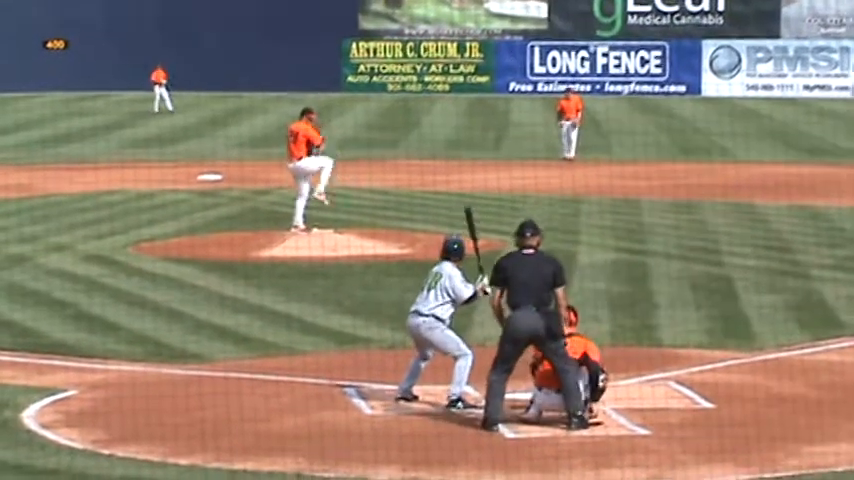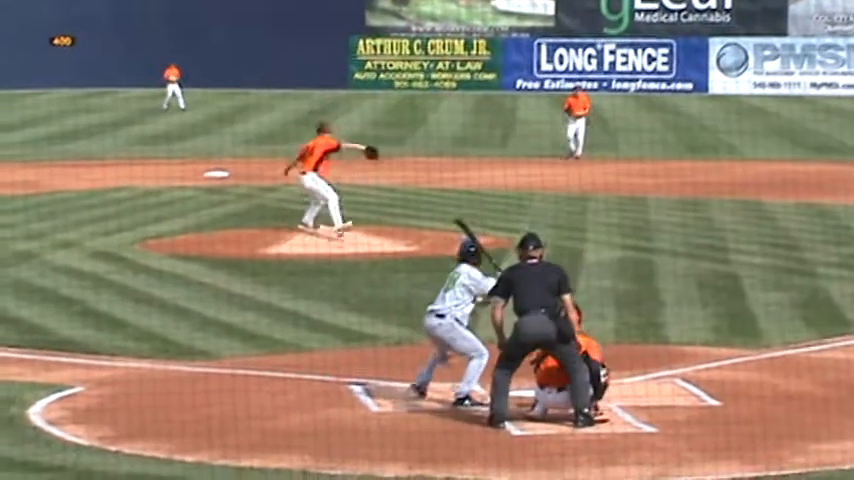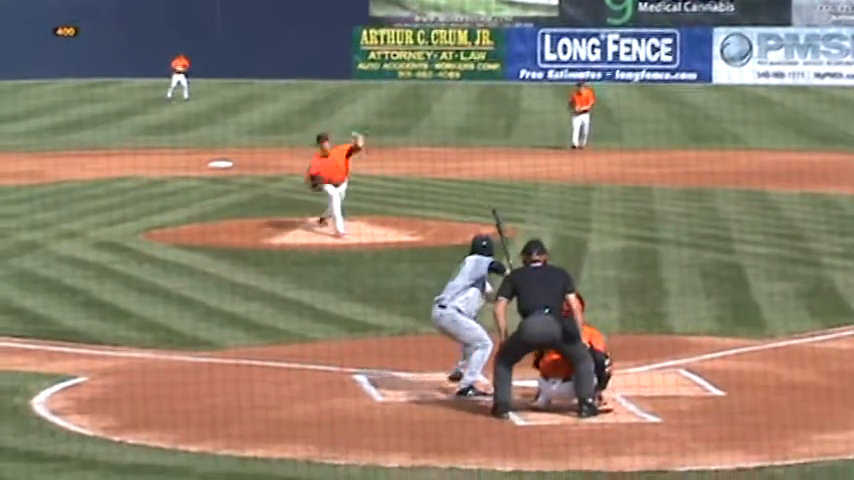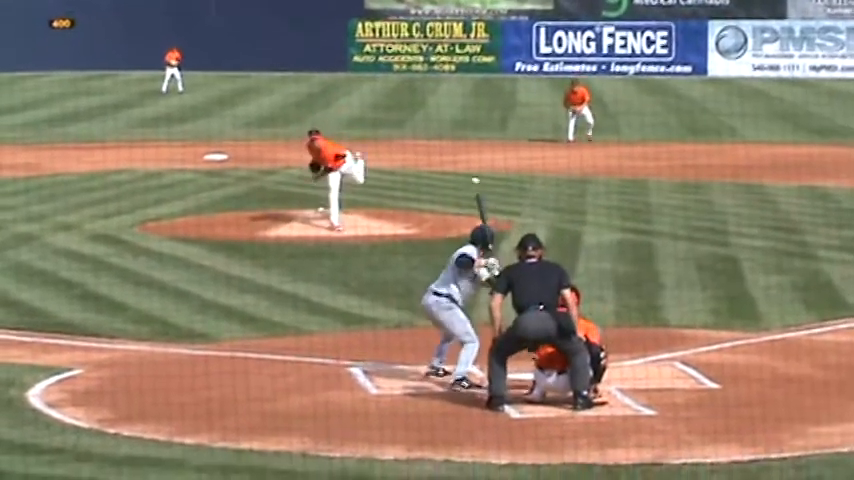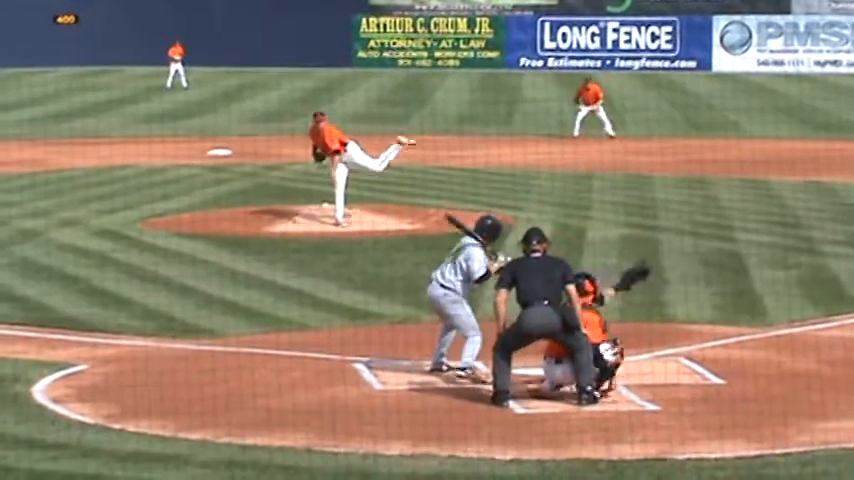
dt=0.3s
person 1, frame 1
left shoulder: (504, 262)
right shoulder: (552, 263)
left elbow: (495, 301)
right elbow: (561, 301)
left wrist: (505, 325)
right wrist: (560, 326)
left hip: (517, 320)
right hip: (543, 321)
left knee: (499, 371)
right knee: (566, 367)
left ankle: (491, 419)
right ankle: (576, 417)
person 1, frame 2
left shoulder: (510, 273)
right shoulder: (556, 270)
left elbow: (497, 309)
right elbow: (569, 307)
left wrist: (501, 338)
right wrist: (575, 336)
left hip: (525, 327)
right hip: (552, 326)
left knee: (503, 368)
right knee: (576, 367)
left ankle: (498, 416)
right ankle: (582, 414)
person 1, frame 3
left shoulder: (514, 276)
right shoulder: (560, 273)
left elbow: (499, 308)
right elbow: (575, 307)
left wrist: (504, 338)
right wrist: (579, 337)
left hip: (529, 327)
right hip: (556, 326)
left knee: (503, 360)
right knee: (583, 358)
left ankle: (502, 405)
right ankle: (586, 404)
person 1, frame 4
left shoulder: (509, 271)
right shoulder: (556, 269)
left elbow: (494, 304)
right elbow: (570, 302)
left wrist: (497, 334)
right wrist: (574, 331)
left hip: (524, 323)
right hip: (550, 322)
left knee: (497, 352)
right knee: (579, 351)
left ankle: (497, 398)
right ankle: (581, 397)
person 1, frame 5
left shoulder: (513, 266)
right shoulder: (560, 264)
left elbow: (499, 300)
right elbow: (574, 297)
left wrist: (501, 330)
right wrist: (580, 327)
left hip: (528, 318)
right hip: (555, 317)
left knee: (502, 348)
right knee: (582, 346)
left ankle: (502, 393)
right ankle: (586, 392)
person 2, frame 1
left shoulder: (437, 269)
right shoulder: (452, 272)
left elbow: (457, 293)
right elbow: (465, 299)
left wrist: (476, 287)
right wrist: (481, 287)
left hip: (414, 319)
right hip: (430, 323)
left knee: (424, 355)
right knee: (464, 355)
left ankle: (404, 392)
right ankle: (455, 399)
person 2, frame 2
left shoulder: (458, 273)
right shoulder: (469, 273)
left elbow: (478, 298)
right elbow: (493, 289)
left hip: (432, 321)
right hip: (446, 324)
left knee: (443, 352)
right knee: (480, 354)
left ankle: (421, 383)
right ankle: (461, 396)
person 2, frame 3
left shoulder: (477, 272)
right shoulder: (475, 261)
left elbow: (488, 294)
right elbow: (494, 266)
right wrist: (507, 273)
left hip: (442, 313)
right hip: (449, 314)
left knee: (472, 338)
right knee: (484, 344)
left ankle: (459, 372)
right ankle: (466, 387)
person 2, frame 4
left shoulder: (472, 255)
right shoulder: (468, 253)
left elbow: (484, 279)
right elbow: (463, 261)
left wrist: (492, 271)
right wrist: (485, 263)
left hip: (432, 300)
right hip: (443, 302)
left knee: (450, 332)
right knee: (471, 341)
left ankle: (435, 367)
right ankle: (461, 378)
person 2, frame 5
left shoulder: (468, 242)
right shoulder: (475, 250)
left elbow: (482, 267)
right elbow: (480, 278)
left wrist: (496, 264)
right wrist: (495, 266)
left hip: (435, 289)
right hip: (448, 295)
left knee: (450, 325)
right knee: (474, 335)
left ankle: (438, 363)
right ankle: (465, 367)
person 3, frame 1
right shoulder: (585, 342)
left elbow: (534, 369)
right elbow: (594, 370)
right wrist: (593, 400)
left hip: (541, 399)
right knee: (601, 376)
left ankle: (533, 411)
person 3, frame 2
right shoulder: (587, 341)
left elbow: (538, 370)
right elbow: (594, 368)
right wrist: (595, 400)
left hip: (543, 396)
right hip: (567, 398)
right knee: (602, 371)
left ankle: (538, 409)
person 3, frame 3
right shoulder: (591, 331)
left elbow: (537, 363)
right elbow: (599, 359)
right wrist: (599, 390)
left hip: (546, 387)
right hip: (571, 388)
right knee: (606, 361)
left ankle: (542, 399)
person 3, frame 4
right shoulder: (586, 324)
right elbow: (594, 352)
right wrist: (595, 382)
left hip: (542, 379)
right hip: (565, 380)
right knee: (599, 353)
left ankle: (536, 391)
person 3, frame 5
right shoulder: (593, 316)
right elbow: (593, 351)
right wrist: (608, 374)
left hip: (549, 369)
right hip: (568, 371)
right knee: (615, 347)
left ankle: (549, 384)
right ankle: (593, 388)
person 4, frame 1
left shoulder: (292, 128)
right shoulder: (307, 128)
right elbow: (319, 146)
left wrist: (315, 135)
right wrist: (320, 137)
left hip: (294, 166)
right hip: (302, 163)
left knee: (302, 195)
right knee: (328, 162)
left ankle: (297, 224)
right ankle: (319, 190)
person 4, frame 2
left shoulder: (312, 143)
right shoulder: (325, 142)
left elbow: (298, 158)
right elbow: (341, 145)
left wrist: (289, 168)
right wrist: (360, 146)
left hip: (307, 176)
right hip: (310, 178)
left knee: (320, 200)
right knee: (332, 197)
left ankle: (306, 223)
right ankle: (339, 226)
person 4, frame 3
left shoulder: (341, 150)
right shoulder: (315, 161)
left elbow: (358, 147)
right elbow: (309, 178)
left wrist: (358, 143)
right wrist: (315, 184)
left hip: (341, 183)
right hip: (328, 184)
left knee: (334, 207)
right knee: (334, 198)
left ankle: (324, 216)
right ankle: (340, 230)
person 4, frame 4
left shoulder: (326, 147)
right shoulder: (309, 145)
left elbow: (328, 169)
left wrist: (317, 176)
right wrist: (314, 162)
left hip: (345, 162)
right hip: (333, 168)
left knee: (360, 179)
right knee: (333, 191)
left ankle: (358, 159)
right ankle: (335, 223)
person 4, frame 5
left shoulder: (328, 130)
right shoulder: (312, 132)
left elbow: (336, 152)
left wrist: (333, 170)
right wrist: (315, 152)
left hip: (350, 151)
right hip: (338, 158)
left knee: (378, 166)
right knee: (339, 187)
left ankle: (400, 143)
right ankle: (339, 218)
